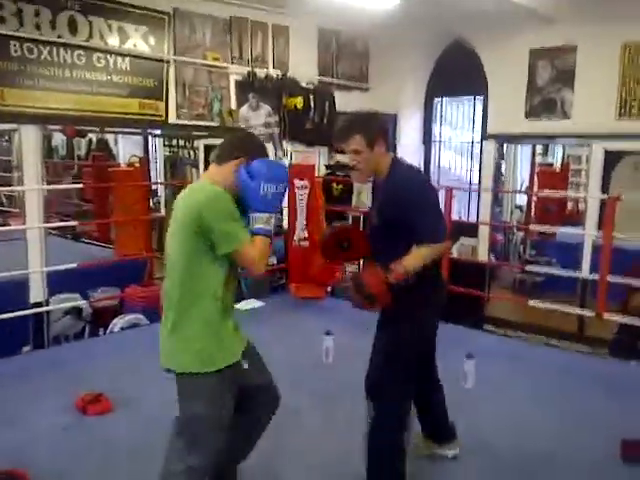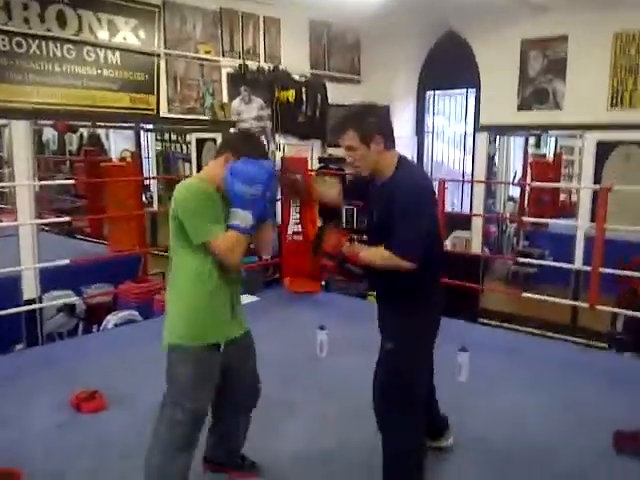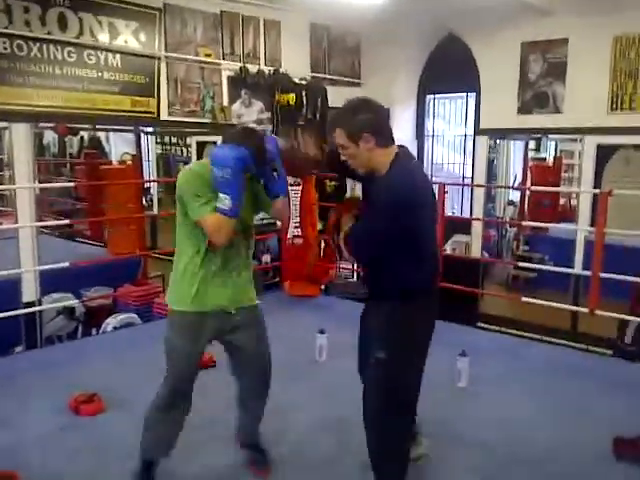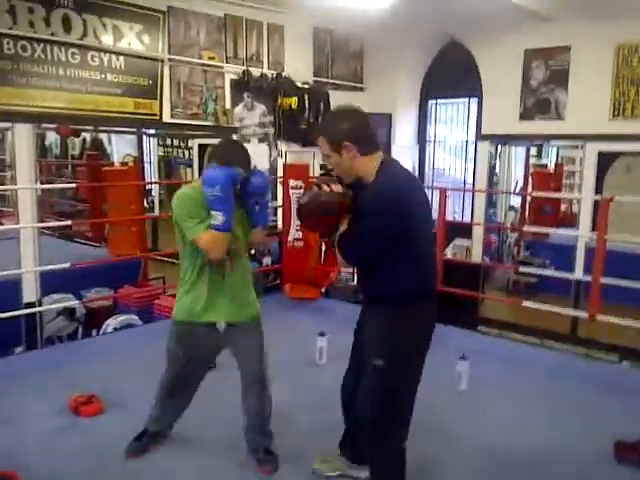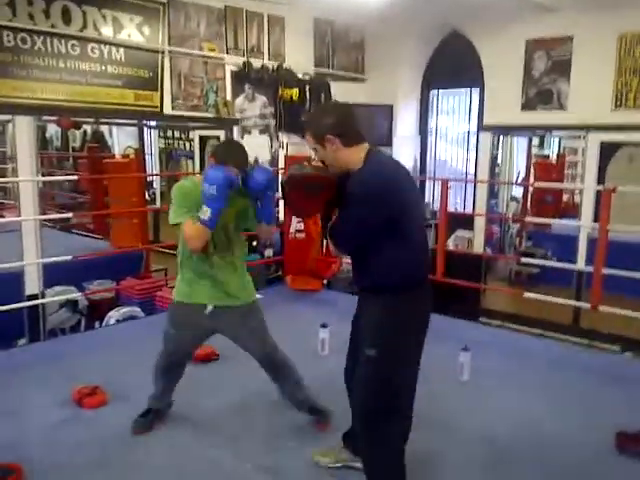
dt=0.2s
person 1, frame 1
left shoulder: (410, 184)
right shoulder: (382, 183)
left elbow: (436, 242)
left wrist: (394, 274)
left hip: (413, 295)
right hip: (406, 294)
left knee: (384, 385)
right knee: (418, 368)
right ankle: (441, 437)
person 1, frame 2
left shoulder: (410, 187)
right shoulder: (375, 176)
left elbow: (405, 256)
right elbow: (345, 192)
left wrist: (350, 250)
right wrist: (308, 187)
left hip: (414, 301)
right hip: (398, 296)
left knee: (392, 394)
right knee: (410, 371)
right ankle: (435, 430)
person 1, frame 3
left shoulder: (400, 189)
right shoulder: (386, 164)
left elbow: (356, 248)
right elbow: (339, 162)
left wrist: (346, 221)
left hip: (406, 305)
right hip: (384, 297)
left knee: (384, 402)
right knee: (373, 373)
right ankle: (404, 439)
person 1, frame 4
left shoulder: (388, 194)
right shoulder: (375, 176)
left elbow: (351, 253)
right elbow: (349, 206)
left wrist: (342, 221)
left hip: (404, 313)
right hip: (380, 304)
left knee: (381, 407)
right knee: (355, 387)
person 1, frame 5
left shoulder: (374, 181)
right shoulder: (368, 169)
left elbow: (341, 243)
right elbow: (346, 207)
left wrist: (334, 206)
left hip: (398, 303)
right hip: (377, 294)
left knee: (378, 397)
right knee: (357, 378)
right ankle: (357, 447)
person 2, frame 1
left shoulder: (198, 194)
right shoulder: (213, 199)
left elbow: (236, 254)
right elbow: (255, 263)
left wrist: (256, 206)
right wrist: (265, 208)
left hip: (219, 336)
right hip: (200, 344)
left knee: (263, 397)
right knee: (197, 446)
person 2, frame 2
left shoulder: (226, 195)
right shoulder: (192, 194)
left elbow: (265, 244)
right elbow: (229, 254)
left wrist: (263, 202)
right wrist: (247, 204)
left hip: (228, 321)
right hip: (193, 330)
left knee: (244, 394)
right knee: (183, 417)
person 2, frame 3
left shoulder: (246, 178)
right shoulder: (192, 178)
left elbow: (283, 214)
right elbow: (218, 234)
left wrist: (273, 170)
right wrist: (230, 187)
left hip: (239, 299)
right hip: (193, 302)
left knee: (257, 373)
right knee: (177, 385)
left ankle: (250, 440)
person 2, frame 4
left shoulder: (237, 191)
right shoulder: (186, 198)
left elbow: (258, 240)
right elbow: (214, 250)
left wrist: (256, 200)
right wrist: (223, 202)
left hip: (241, 309)
right hip: (196, 311)
left knee: (255, 381)
right knee: (178, 379)
left ankle: (261, 444)
right ankle: (155, 429)
person 2, frame 5
left shoulder: (241, 193)
right shoulder: (185, 191)
left elbow: (267, 235)
right elbow: (193, 241)
left wrist: (266, 197)
right wrist: (213, 200)
left hip: (236, 296)
right hip: (192, 296)
left knee: (269, 354)
right knee: (171, 357)
left ankle: (305, 403)
right ankle: (158, 406)
